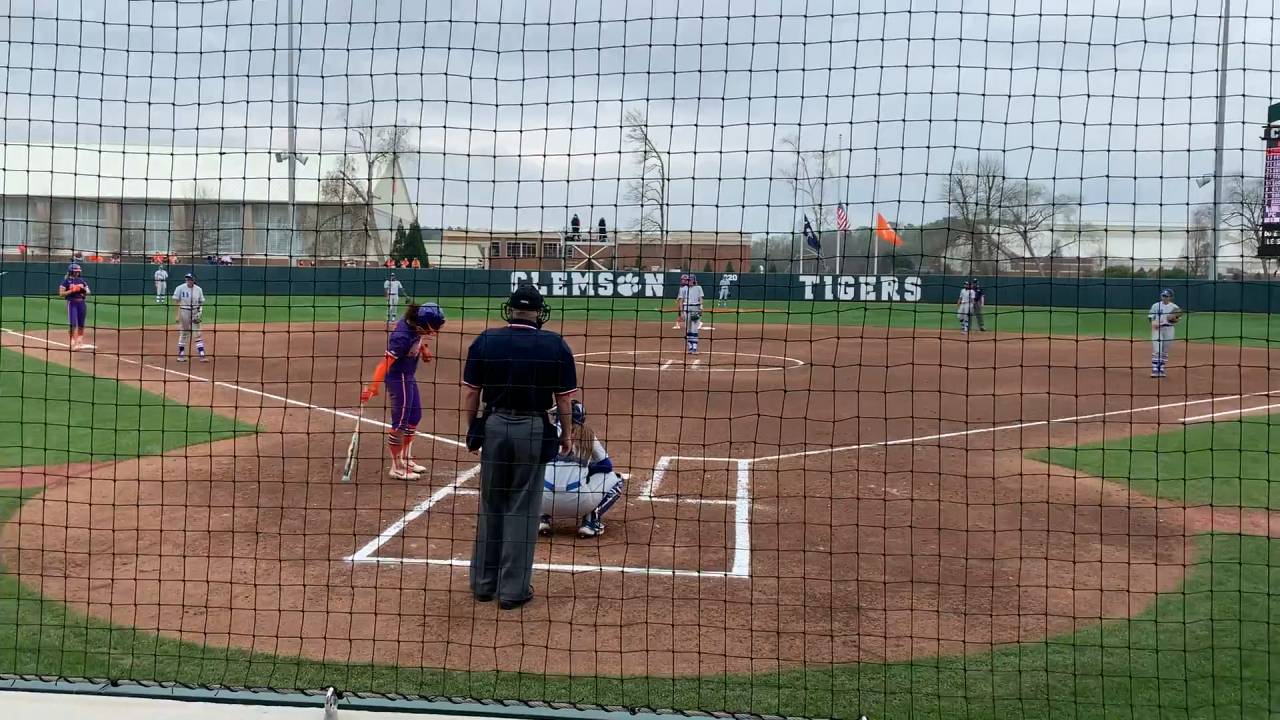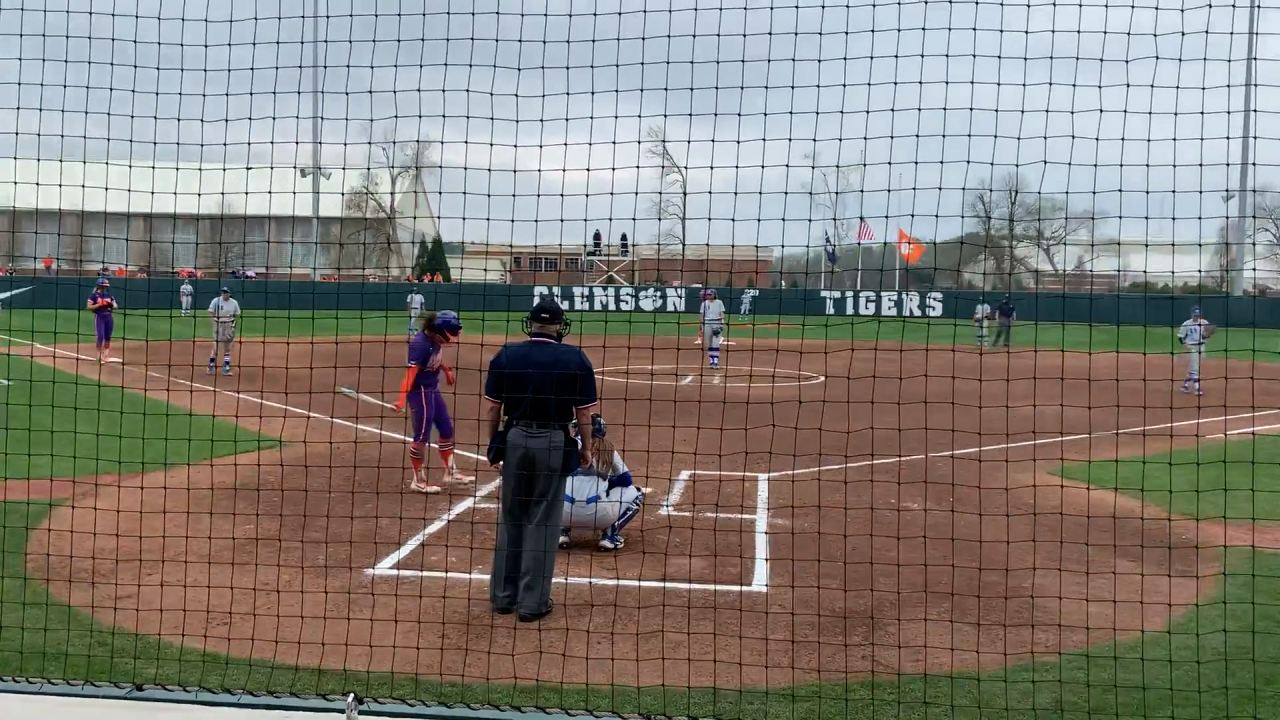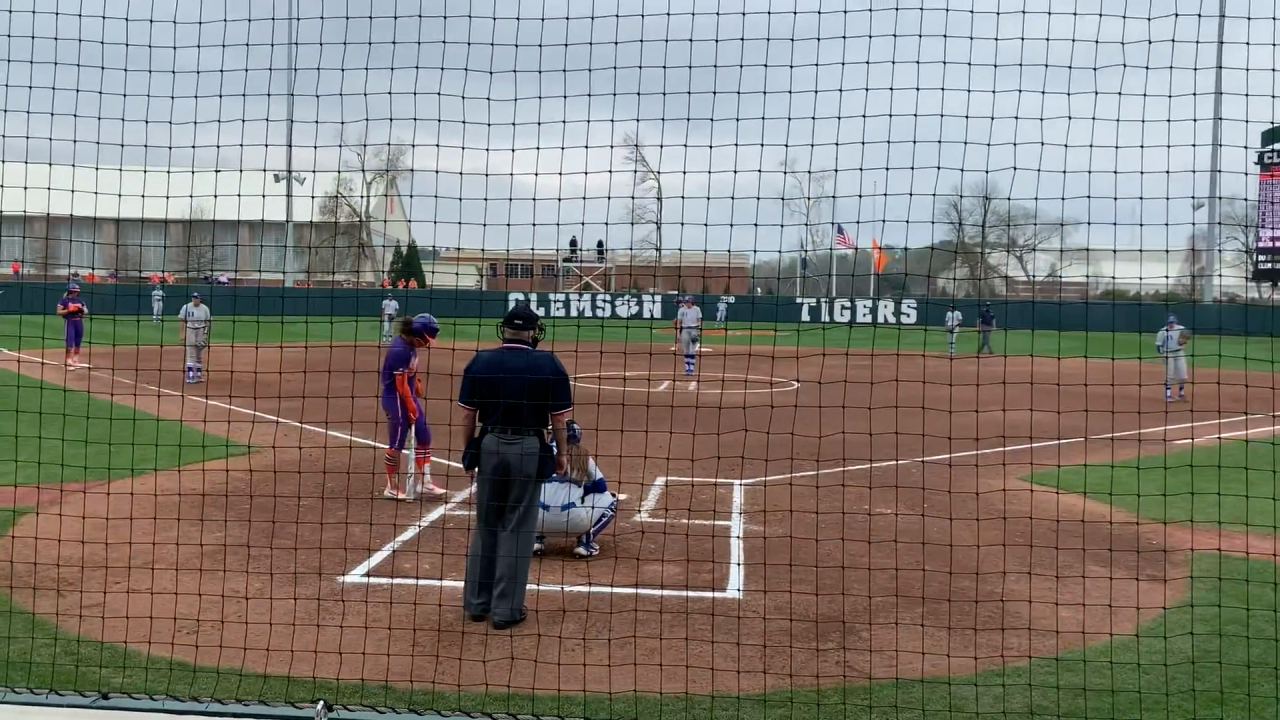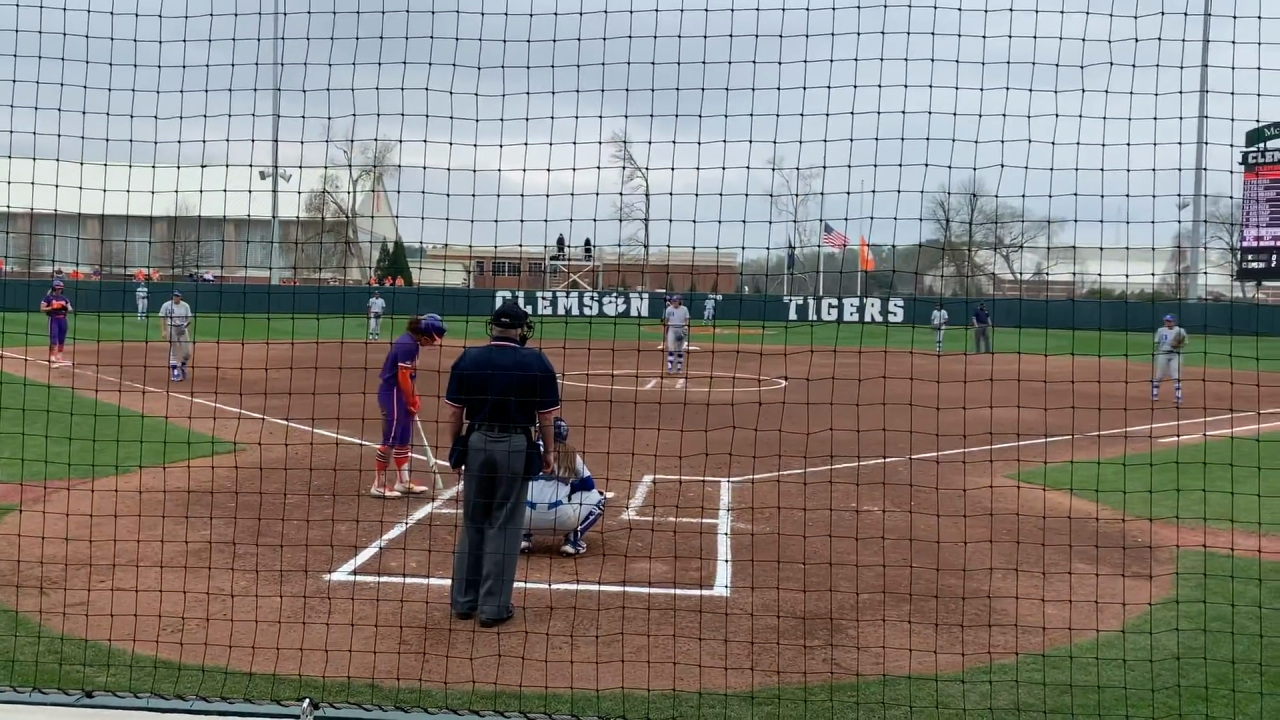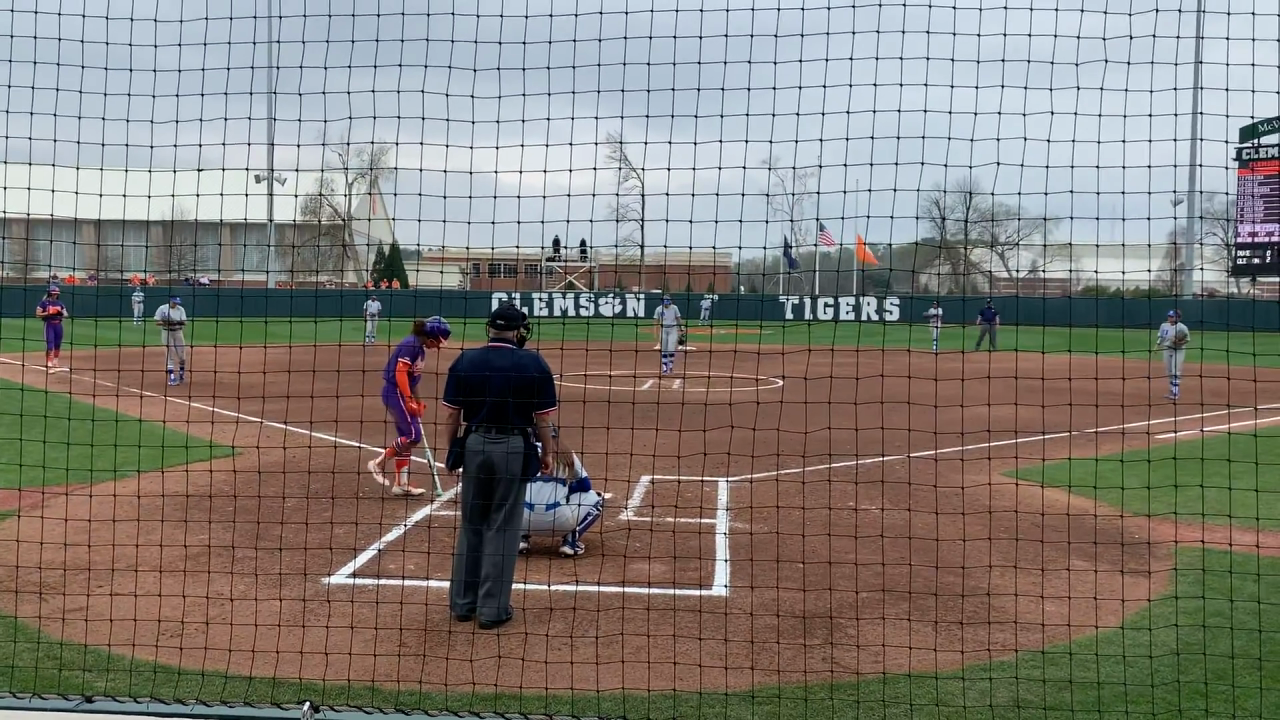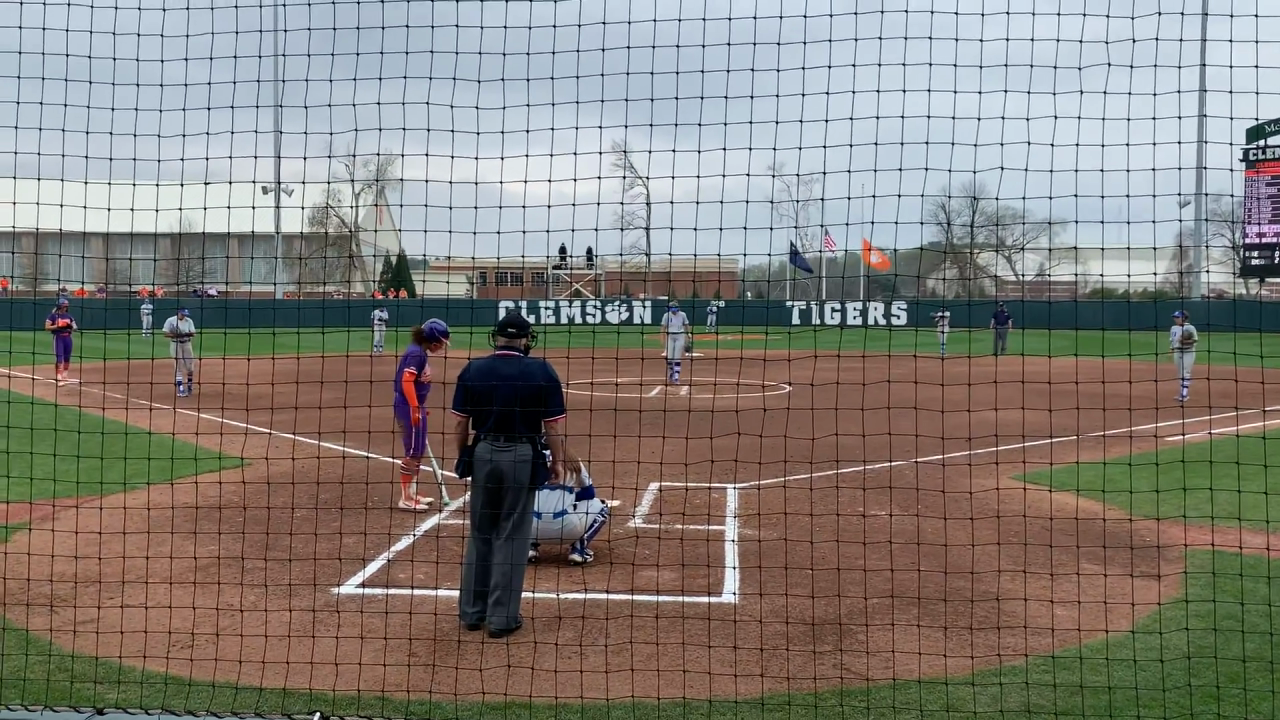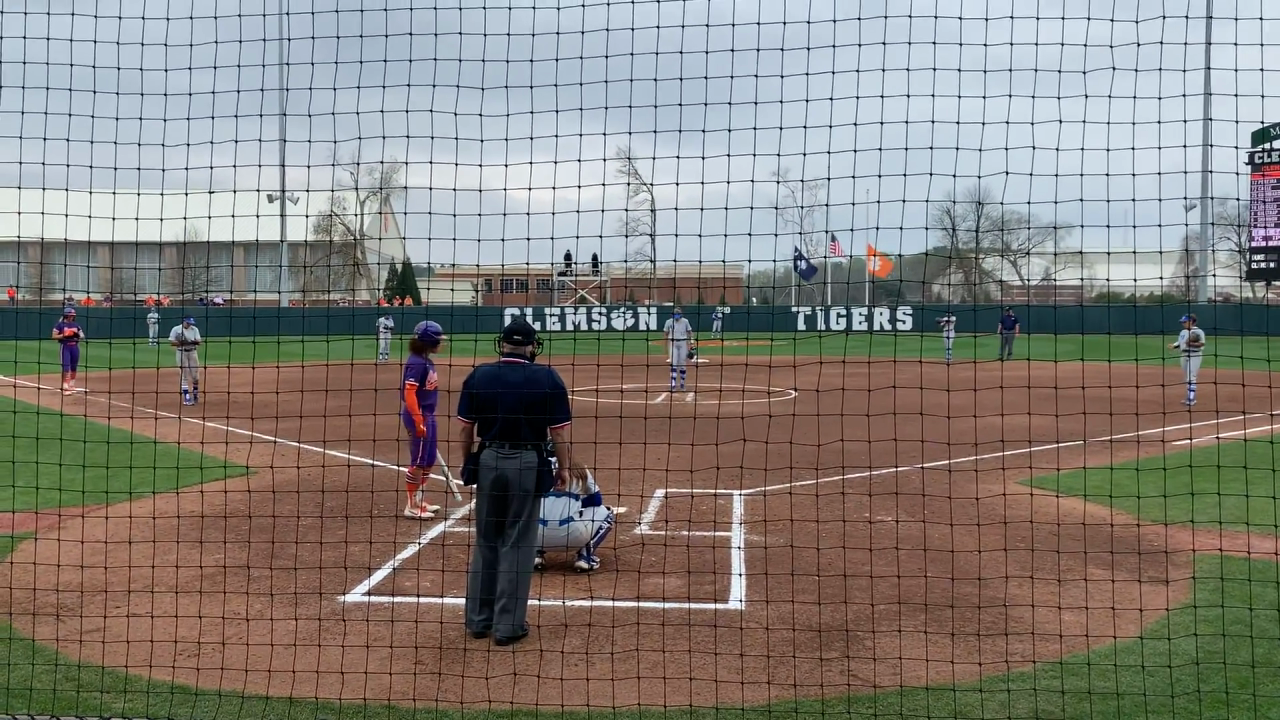
dt=0.5s
person 1, frame 1
left shoulder: (485, 340)
right shoulder: (554, 344)
left elbow: (471, 393)
right elbow: (563, 398)
left wrist: (471, 431)
right wrist: (566, 434)
left hip: (494, 426)
right hip: (533, 429)
left knee: (490, 504)
right knee: (523, 508)
left ankle: (483, 582)
right ankle: (513, 588)
person 1, frame 2
left shoulder: (506, 355)
right shoulder: (574, 358)
left elbow: (493, 408)
right elbow: (583, 412)
left wrist: (494, 445)
right wrist: (586, 448)
left hip: (515, 439)
right hip: (554, 443)
left knee: (510, 517)
right knee: (543, 521)
left ankle: (503, 595)
right ankle: (532, 601)
person 1, frame 3
left shoulder: (480, 361)
right shoulder: (549, 364)
left elbow: (467, 415)
right elbow: (558, 418)
left wrist: (468, 452)
right wrist: (561, 453)
left hip: (489, 446)
right hip: (529, 449)
left knee: (485, 524)
right knee: (517, 528)
left ankle: (477, 602)
right ankle: (506, 609)
person 1, frame 4
left shoulder: (468, 359)
right shoulder: (536, 361)
left elbow: (454, 412)
right elbow: (545, 416)
left wrist: (456, 449)
right wrist: (548, 451)
left hip: (476, 444)
right hip: (516, 447)
left knee: (472, 522)
right knee: (505, 526)
left ankle: (464, 600)
right ankle: (493, 606)
person 1, frame 5
left shoulder: (465, 361)
right shoulder: (533, 363)
left elbow: (452, 414)
right elbow: (543, 417)
left wrist: (452, 450)
right wrist: (547, 453)
left hip: (475, 446)
right hip: (514, 449)
left knee: (471, 525)
right knee: (503, 528)
left ankle: (463, 602)
right ankle: (493, 608)
person 1, frame 6
left shoulder: (473, 369)
right shoulder: (541, 371)
left elbow: (460, 422)
right elbow: (553, 425)
left wrist: (462, 458)
right wrist: (557, 461)
left hip: (483, 454)
right hip: (522, 457)
left knee: (479, 533)
right knee: (512, 536)
left ankle: (472, 611)
right ankle: (502, 617)
person 1, frame 7
left shoulder: (478, 376)
right shoulder: (547, 378)
left elbow: (465, 428)
right elbow: (559, 431)
left wrist: (467, 464)
right wrist: (563, 467)
left hip: (488, 461)
right hip: (527, 464)
left knee: (485, 541)
right knee: (518, 544)
left ankle: (478, 619)
right ankle: (508, 625)
person 2, frame 1
left shoulder: (413, 323)
right shoulder: (403, 336)
right elbow: (385, 362)
left wrist: (423, 348)
right wrist: (372, 388)
left hip: (408, 375)
right hip: (399, 378)
left knee: (414, 416)
right knee: (400, 421)
left ankle: (406, 459)
right ankle: (397, 467)
person 2, frame 2
left shoulder: (434, 339)
right shoulder: (420, 344)
right elbow: (410, 373)
left wrist: (446, 369)
right wrist: (401, 399)
left hip: (433, 389)
right hip: (420, 392)
left knee: (447, 430)
right knee: (422, 436)
left ankle: (451, 473)
right ankle: (418, 481)
person 2, frame 3
left shoulder: (410, 344)
right shoulder: (400, 349)
right elbow: (400, 384)
left wrist: (417, 381)
right wrist: (411, 408)
left hip: (408, 396)
right hip: (396, 399)
left knee: (424, 437)
right knee: (397, 443)
left ankle: (425, 483)
right ankle: (392, 487)
person 2, frame 4
left shoulder: (412, 343)
right shoulder: (407, 345)
right elbow: (403, 377)
left wrist: (414, 397)
right wrist: (412, 401)
left hip: (400, 394)
right hip: (392, 394)
left knee: (404, 439)
right knee: (390, 440)
left ankle: (403, 482)
right ankle: (378, 485)
person 2, frame 5
left shoulder: (420, 347)
right shoulder: (410, 345)
right elbow: (400, 373)
left wrist: (417, 400)
right wrist: (409, 400)
left hip: (403, 395)
right hip: (395, 394)
left knee: (407, 437)
right knee: (414, 435)
left ankle: (401, 484)
right ankle: (379, 463)
person 2, frame 6
left shoulder: (421, 353)
right shoulder: (416, 353)
right elbow: (406, 382)
right wrist: (415, 409)
left hip: (415, 406)
right hip: (408, 406)
left knee: (418, 452)
right knee: (412, 452)
left ankle: (412, 494)
right ankle: (406, 499)
person 2, frame 7
left shoulder: (425, 361)
right shoulder: (417, 362)
right elbow: (409, 393)
right wrist: (418, 420)
left hip: (427, 414)
right hip: (418, 416)
left knee: (429, 459)
right knee: (418, 460)
left ankle: (418, 501)
right ankle: (412, 507)
